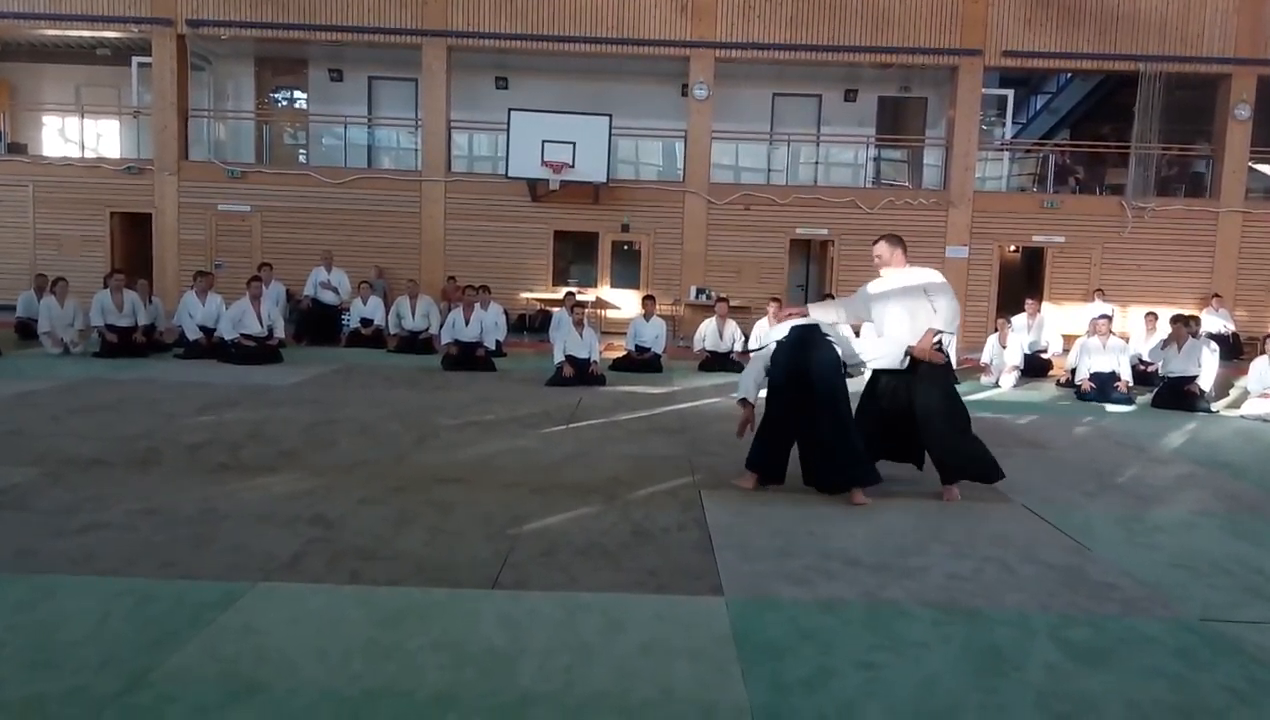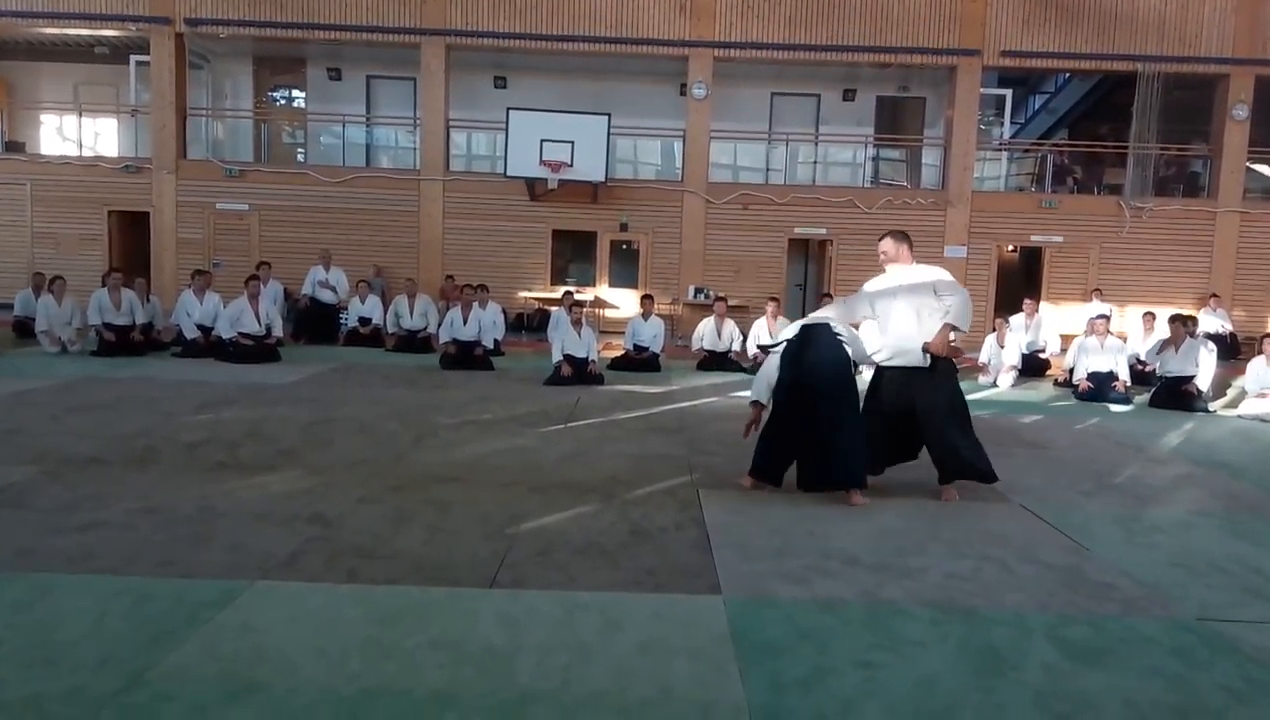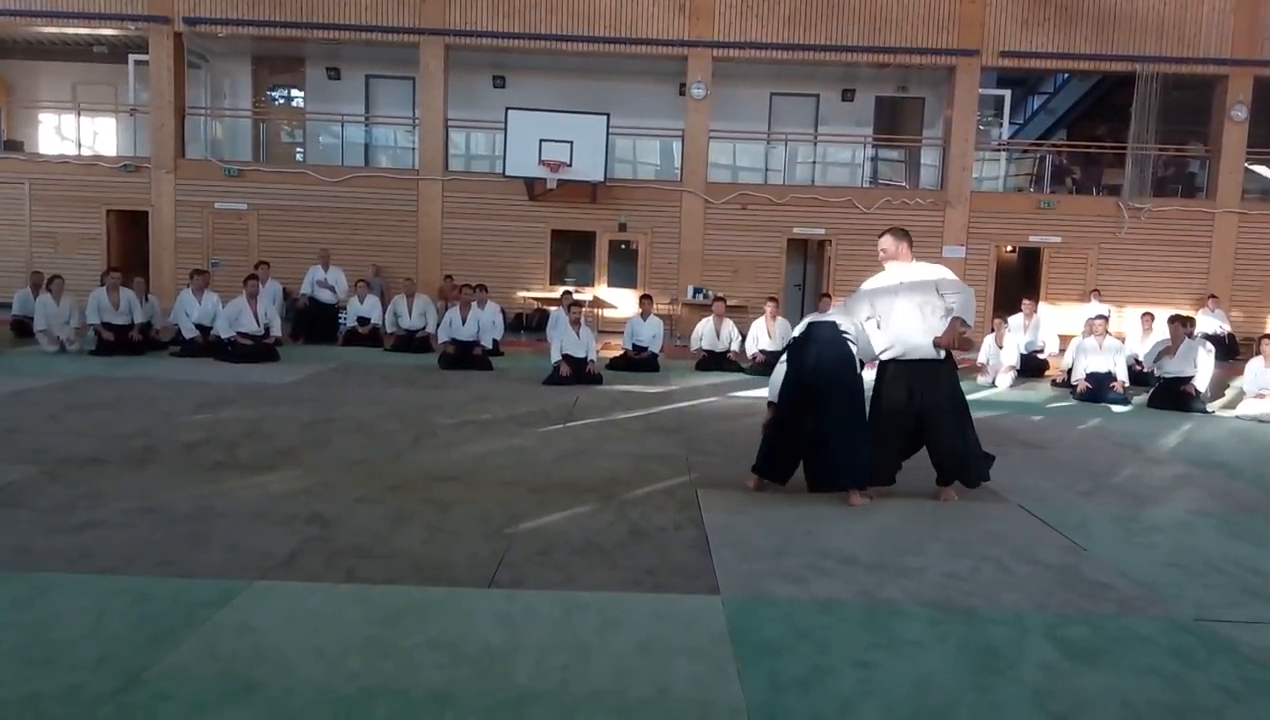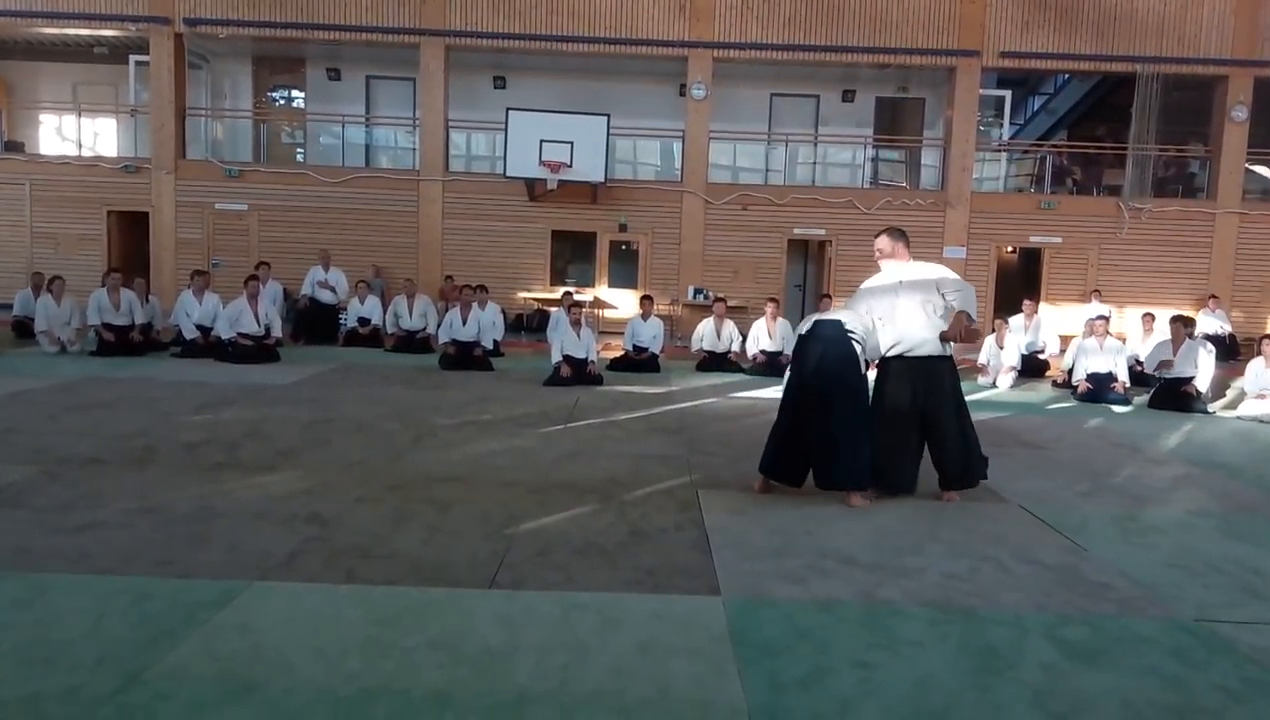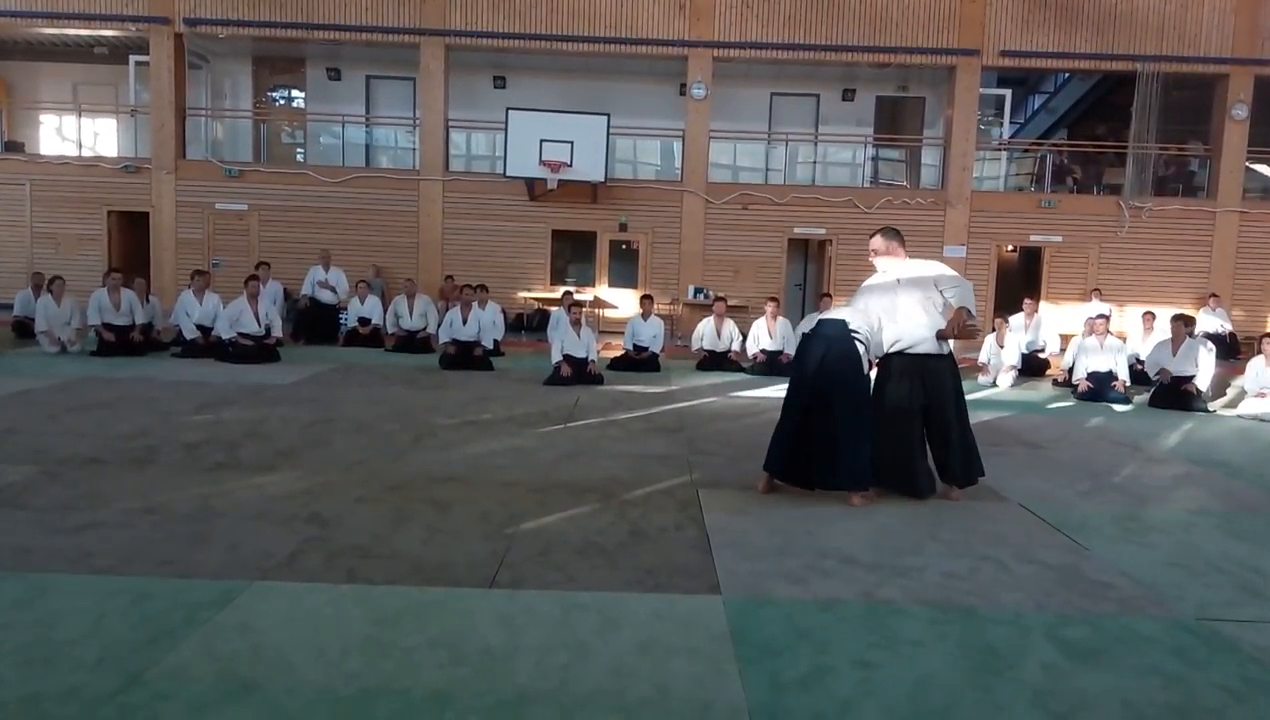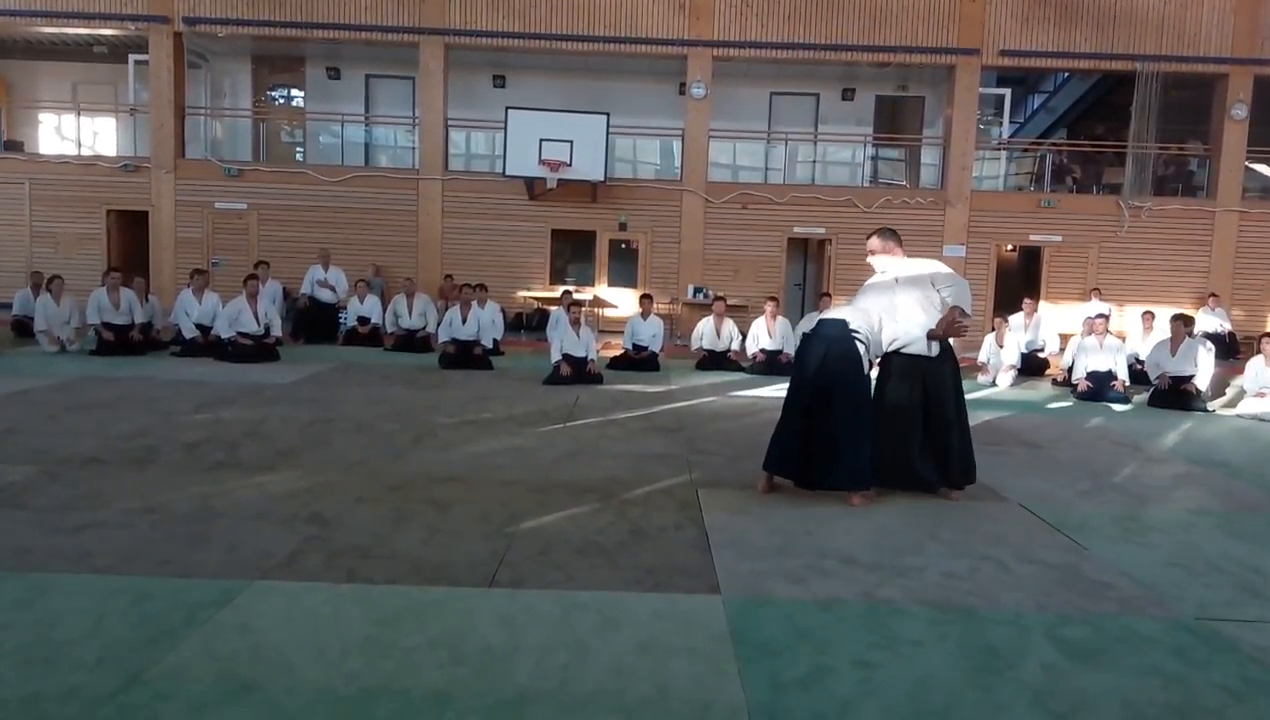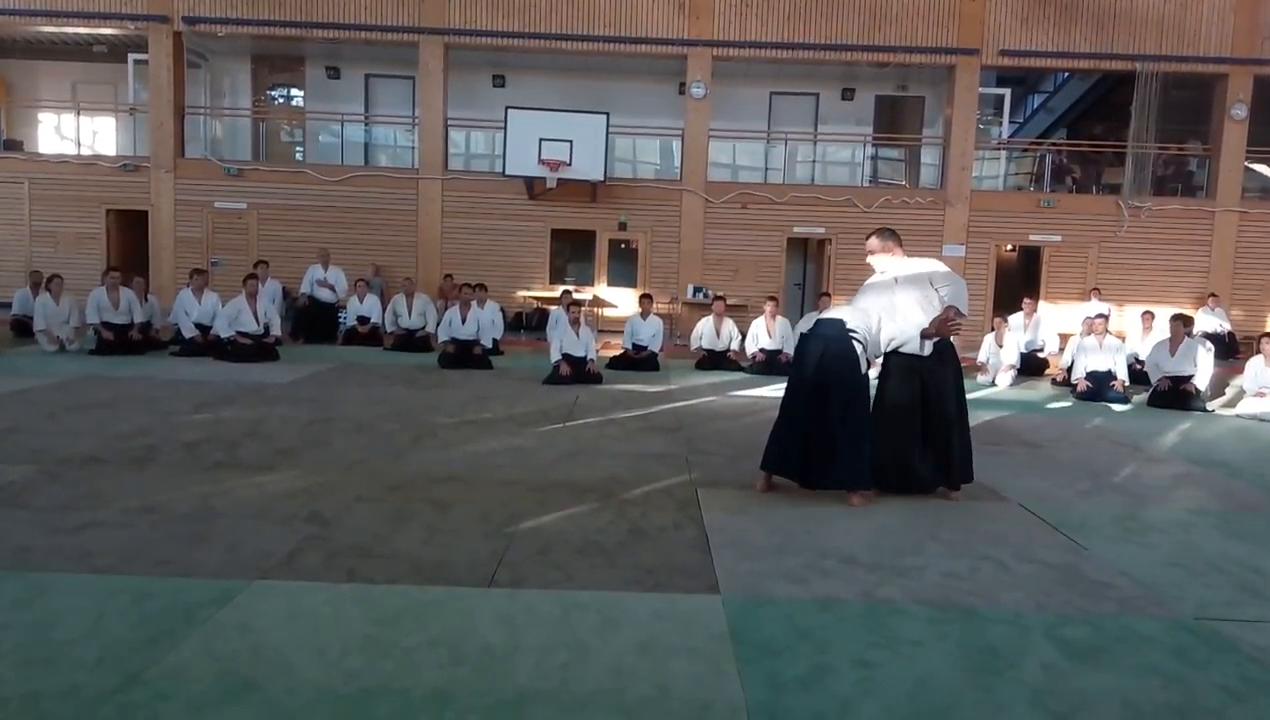
dt=0.1s
person 1, frame 1
left shoulder: (928, 278)
right shoulder: (874, 289)
left elbow: (948, 308)
right elbow: (844, 309)
left wrist: (928, 339)
right wrist: (806, 311)
left hip: (928, 365)
right hip: (889, 369)
left knee: (941, 424)
right knee: (870, 423)
left ankle: (950, 481)
person 1, frame 2
left shoulder: (934, 276)
right shoulder: (876, 287)
left elbow: (959, 302)
right elbow: (851, 310)
left wrist: (943, 332)
left hip: (934, 365)
right hip: (893, 368)
left knee: (942, 425)
right knee: (876, 424)
left ankle: (947, 480)
person 1, frame 3
left shoulder: (935, 274)
right shoulder: (874, 285)
left elbow: (963, 297)
right elbow: (849, 313)
left wrist: (955, 326)
left hip: (935, 363)
right hip: (894, 365)
left knee: (944, 423)
right knee: (887, 424)
left ankle: (947, 480)
right ankle: (875, 479)
person 1, frame 4
left shoulder: (934, 273)
right shoulder: (873, 285)
left elbow: (964, 293)
left wrist: (959, 317)
left hip: (935, 361)
right hip: (896, 365)
left knee: (945, 423)
right knee: (891, 426)
left ankle: (951, 483)
right ankle: (888, 483)
person 1, frame 5
left shoulder: (931, 270)
right shoulder: (871, 287)
left elbow: (962, 289)
left wrist: (960, 313)
left hip: (936, 359)
right hip: (897, 363)
left knee: (945, 418)
right knee: (892, 422)
left ankle: (953, 479)
right ankle: (892, 480)
person 1, frame 6
left shoulder: (929, 269)
right shoulder: (872, 287)
left elbow: (958, 288)
left wrist: (953, 313)
left hip: (937, 358)
right hip: (899, 362)
left knee: (945, 418)
right knee: (892, 423)
left ankle: (951, 481)
right ankle: (892, 479)
person 1, frame 7
left shoulder: (928, 268)
right shoulder: (872, 287)
left elbow: (955, 288)
left wrist: (948, 313)
left hip: (938, 356)
right hip: (900, 360)
left knee: (944, 419)
right knee: (893, 421)
left ankle: (949, 480)
right ankle: (894, 479)
person 2, frame 1
left shoulder: (775, 334)
right shoulder: (828, 330)
left elbow: (753, 372)
left wrist: (747, 405)
left hip: (788, 354)
right hip: (825, 354)
left knee: (777, 417)
right knee: (838, 423)
left ankle: (756, 476)
right ankle: (855, 489)
person 2, frame 2
left shoulder: (791, 333)
right shoulder: (842, 329)
left elbow: (767, 372)
left wrist: (757, 406)
left hip: (798, 350)
right hip: (834, 353)
left knee: (782, 417)
right knee: (845, 423)
left ankle: (756, 476)
right ankle: (854, 489)
person 2, frame 3
left shoulder: (808, 323)
right shoulder: (854, 325)
left elbow: (782, 368)
left wrist: (772, 406)
left hip: (805, 348)
right hip: (840, 351)
left knee: (787, 416)
right knee: (848, 422)
left ankle: (760, 477)
right ankle: (854, 490)
person 2, frame 4
left shoulder: (815, 321)
right shoulder: (866, 323)
left elbow: (794, 367)
left hip: (810, 346)
right hip: (844, 350)
left knee: (792, 416)
right knee: (851, 421)
left ankle: (766, 479)
right ankle: (854, 491)
person 2, frame 5
left shoulder: (826, 317)
right shoulder: (872, 321)
left hip: (814, 345)
right hip: (847, 349)
left knee: (795, 415)
right knee: (854, 420)
left ankle: (769, 479)
right ankle: (856, 490)
person 2, frame 6
left shoulder: (829, 315)
right shoulder: (875, 320)
left hip: (814, 344)
right hip: (848, 348)
left knee: (796, 413)
right knee: (854, 420)
left ankle: (768, 478)
right ankle: (856, 490)
person 2, frame 7
left shoulder: (830, 314)
right shoulder: (874, 320)
left hip: (811, 343)
right hip: (845, 347)
left knee: (793, 412)
right knee: (853, 420)
left ankle: (766, 478)
right ankle: (855, 489)
